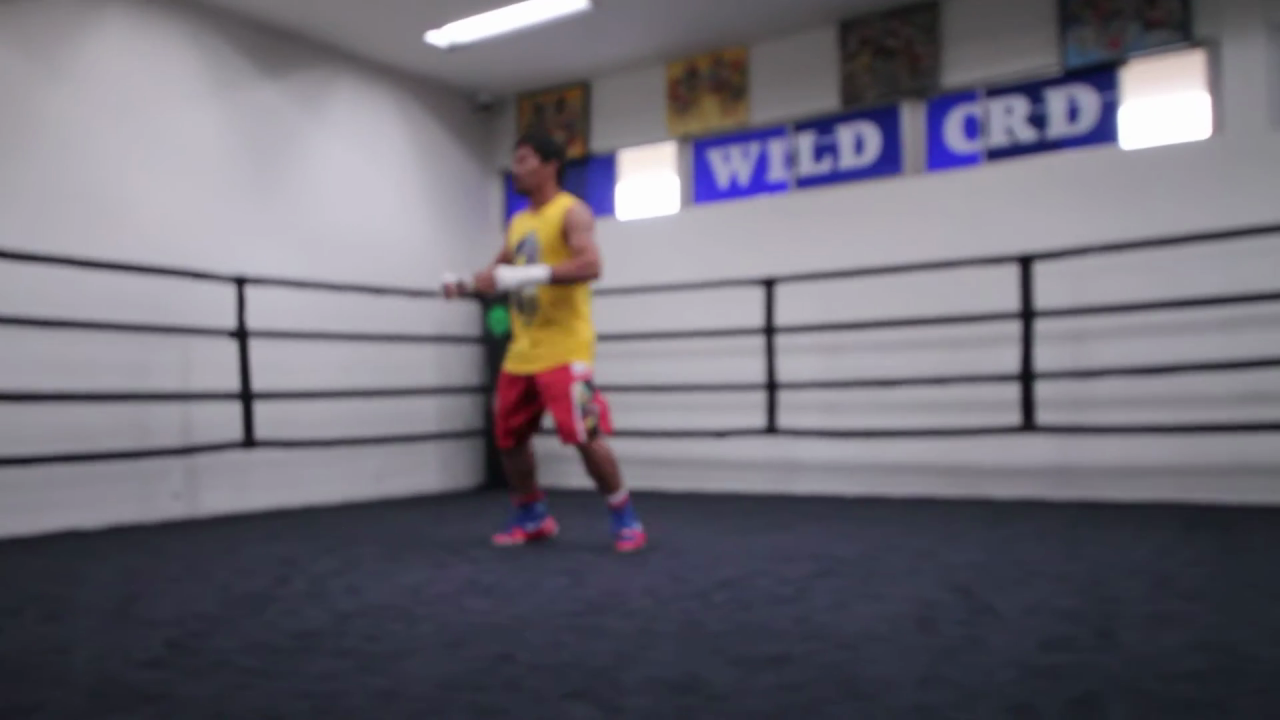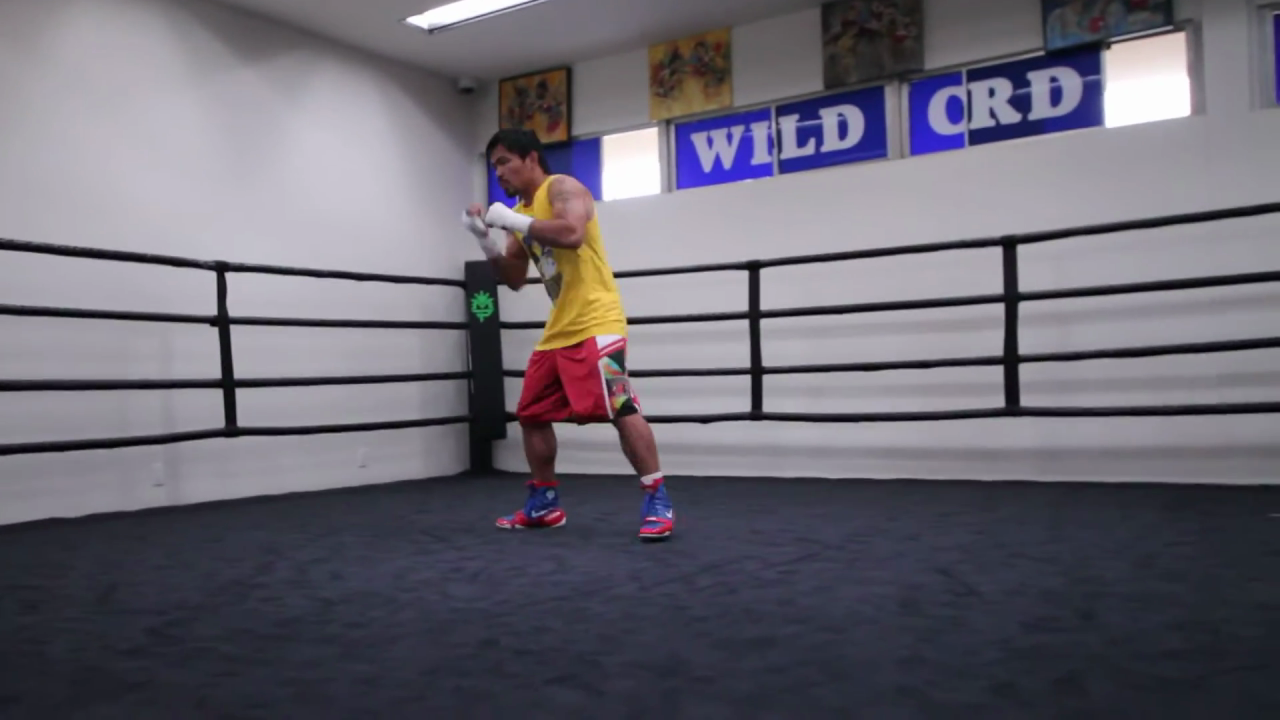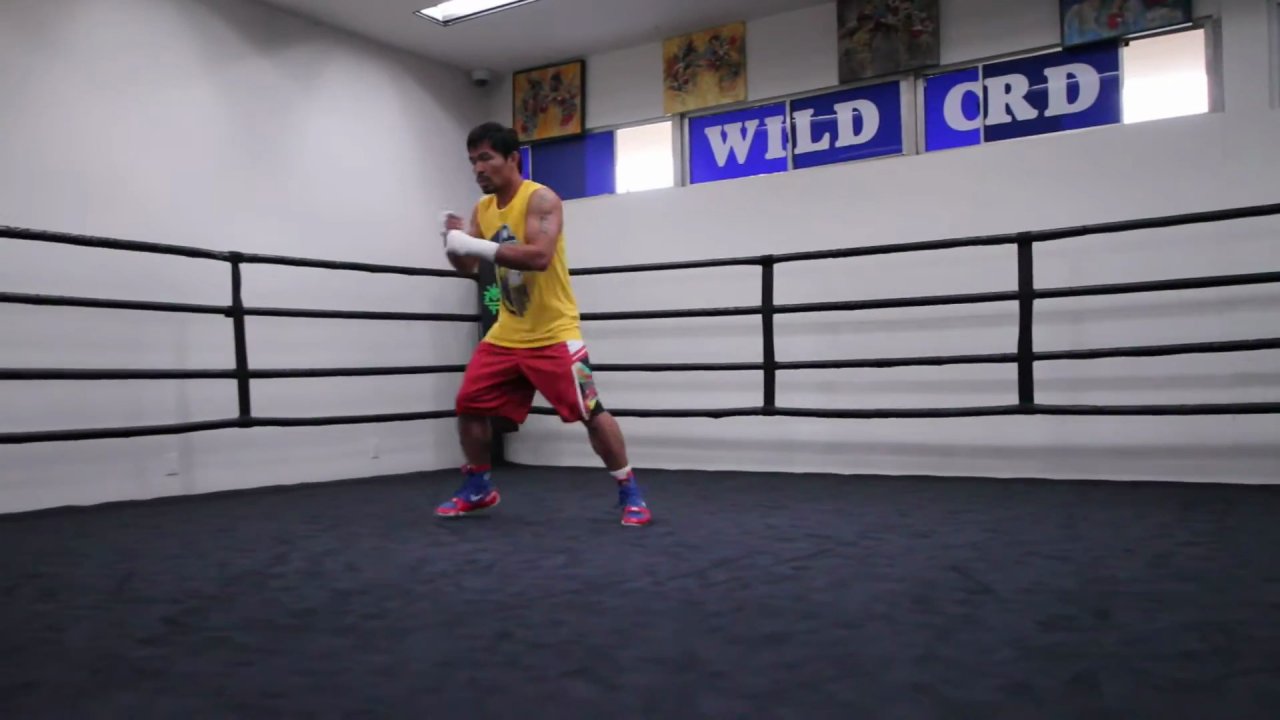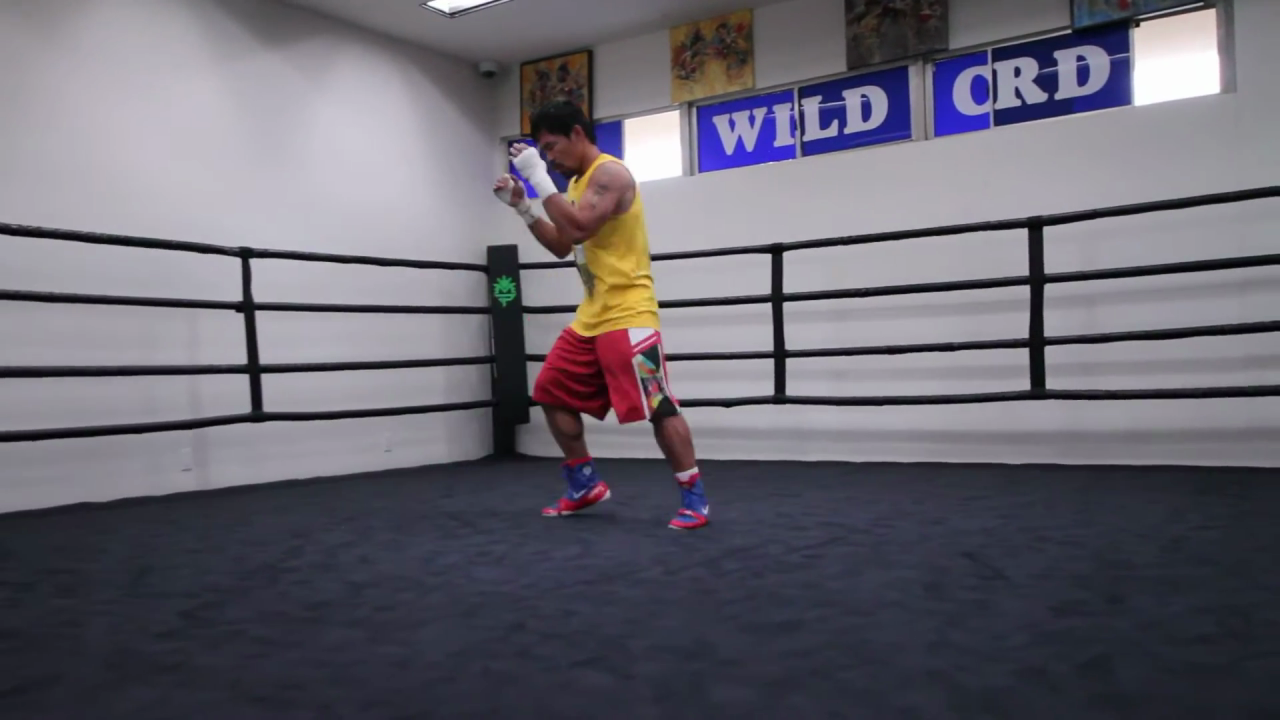
dt=1s
person 1, frame 1
left shoulder: (571, 212)
right shoulder: (518, 222)
left elbow: (589, 267)
right elbow: (500, 275)
left wrist: (525, 276)
right wrist: (466, 284)
left hip: (565, 350)
right hip: (523, 351)
left knee: (586, 435)
right knee: (509, 438)
left ankle: (626, 517)
right ankle: (533, 516)
person 1, frame 2
left shoulder: (563, 187)
right shoulder: (522, 211)
left elbow: (571, 234)
right elbow: (513, 278)
left wrist: (515, 222)
right wrist: (485, 235)
left hip: (595, 321)
right hip: (559, 330)
left knee: (619, 409)
right knee: (532, 414)
left ankle: (658, 502)
right ankle: (544, 505)
person 1, frame 3
left shoulder: (539, 199)
right shoulder: (484, 207)
left elbow: (539, 258)
right elbow: (465, 267)
left wrist: (476, 246)
right wrist: (455, 241)
left hip: (553, 331)
right hip: (507, 334)
left knee: (589, 412)
right knee: (468, 405)
left ankle: (630, 494)
right ankle: (477, 488)
person 1, frame 4
left shoulder: (611, 173)
right shoulder: (577, 183)
left elbow: (579, 229)
right elbow: (560, 246)
left wrist: (539, 179)
right wrist: (520, 204)
left hip: (628, 314)
right hip: (591, 317)
left knee: (656, 407)
right knee: (551, 394)
left ankle: (693, 497)
right ankle: (584, 482)
